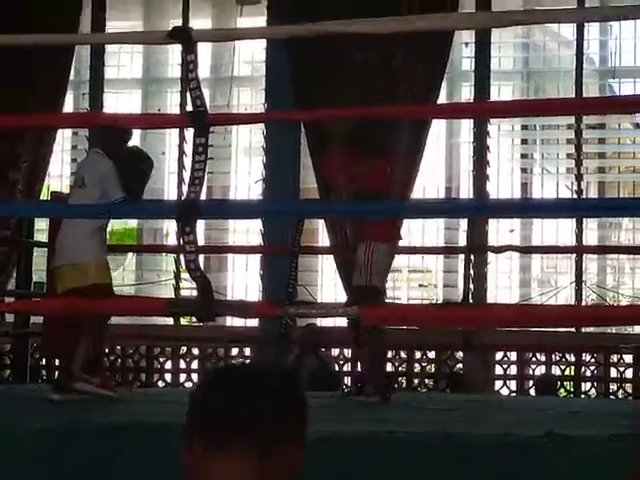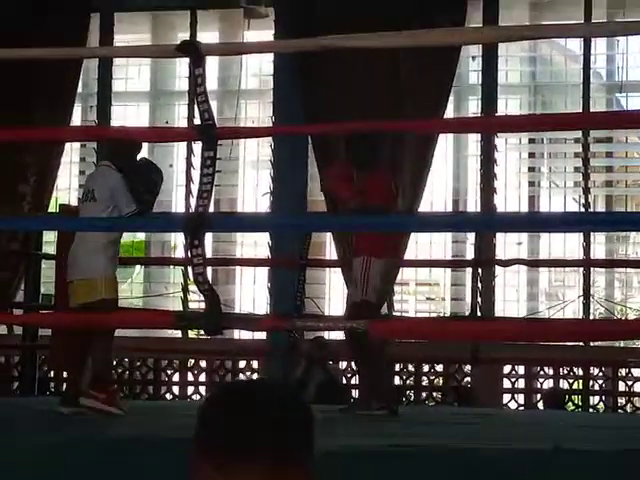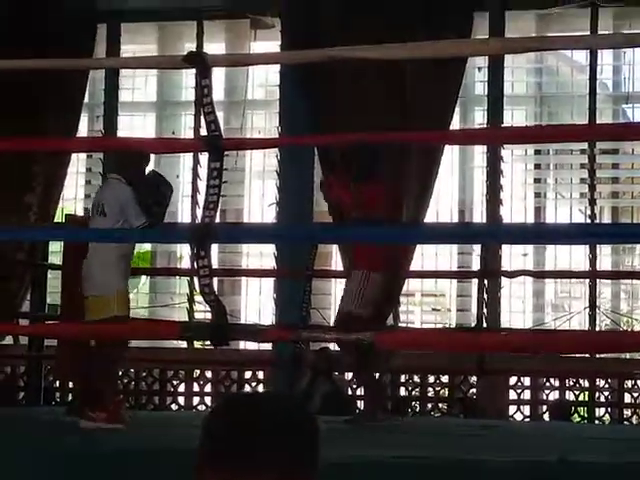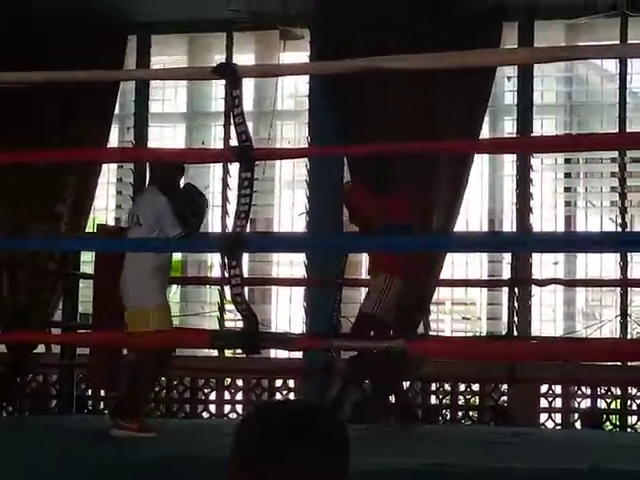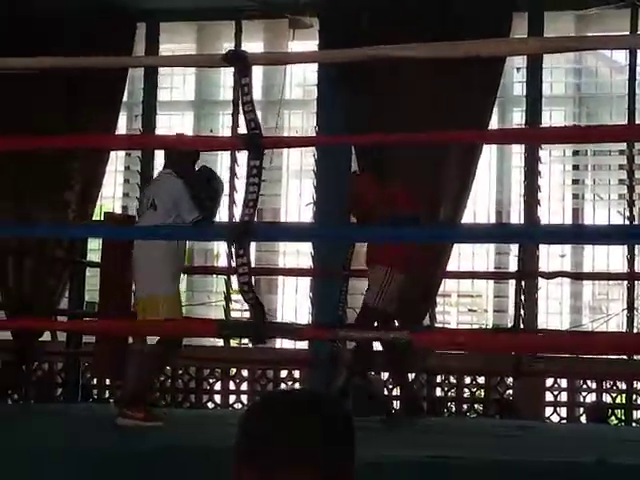
dt=0.1s
person 1, frame 1
left shoulder: (85, 165)
right shoulder: (105, 165)
right elbow: (123, 205)
left wrist: (128, 180)
right wrist: (139, 180)
left hip: (68, 249)
right hip: (85, 249)
left knee: (76, 313)
right knee: (101, 302)
left ankle: (65, 379)
right ankle: (90, 370)
person 1, frame 2
left shoulder: (94, 178)
right shoulder: (115, 178)
right elbow: (135, 218)
left wrist: (138, 193)
right wrist: (149, 193)
left hip: (81, 263)
right hip: (97, 264)
left knee: (88, 327)
left ankle: (73, 392)
right ankle: (98, 386)
person 1, frame 3
left shoulder: (105, 191)
right shoulder: (124, 191)
right elbow: (147, 230)
left wrist: (149, 206)
right wrist: (159, 205)
left hip: (97, 276)
right hip: (110, 277)
left knee: (106, 340)
right knee: (118, 336)
left ankle: (87, 401)
right ankle: (96, 406)
person 1, frame 4
left shoulder: (141, 202)
right shoulder: (160, 202)
right elbow: (182, 240)
left wrist: (185, 218)
right wrist: (195, 217)
left hip: (137, 287)
right hip: (147, 289)
left knee: (148, 350)
right knee: (159, 348)
left ankle: (125, 409)
right ankle: (127, 415)
person 1, frame 5
left shoulder: (153, 188)
right shoulder: (177, 187)
right elbow: (199, 224)
right wrist: (211, 200)
left hip: (149, 274)
right hip: (159, 277)
left knee: (172, 335)
right knee: (170, 336)
left ankle: (135, 396)
right ankle: (132, 404)
person 2, frame 1
left shoulder: (376, 164)
right shoulder: (376, 163)
left wrist: (339, 176)
left hip: (376, 239)
right hip: (369, 238)
left knee: (366, 305)
right knee: (359, 307)
left ankle: (378, 383)
right ankle: (369, 379)
person 2, frame 2
left shoulder: (377, 179)
right shoulder: (375, 178)
left wrist: (342, 192)
left hip: (372, 254)
right hip: (366, 254)
left knee: (362, 321)
right knee: (357, 323)
left ankle: (383, 396)
right ankle: (370, 395)
person 2, frame 3
left shoulder: (377, 190)
right shoulder: (372, 190)
left hip: (370, 267)
right hip: (363, 266)
left knee: (345, 330)
right knee: (357, 332)
left ankle: (375, 398)
right ankle: (373, 405)
person 2, frame 4
left shoulder: (397, 202)
right shoulder: (386, 201)
left hip: (391, 273)
right hip: (386, 272)
left knee: (359, 332)
right knee: (381, 340)
person 2, frame 5
left shoulder: (398, 193)
right shoulder: (377, 191)
left hip: (391, 266)
right hip: (382, 265)
left knee: (362, 326)
right ankle: (410, 401)
